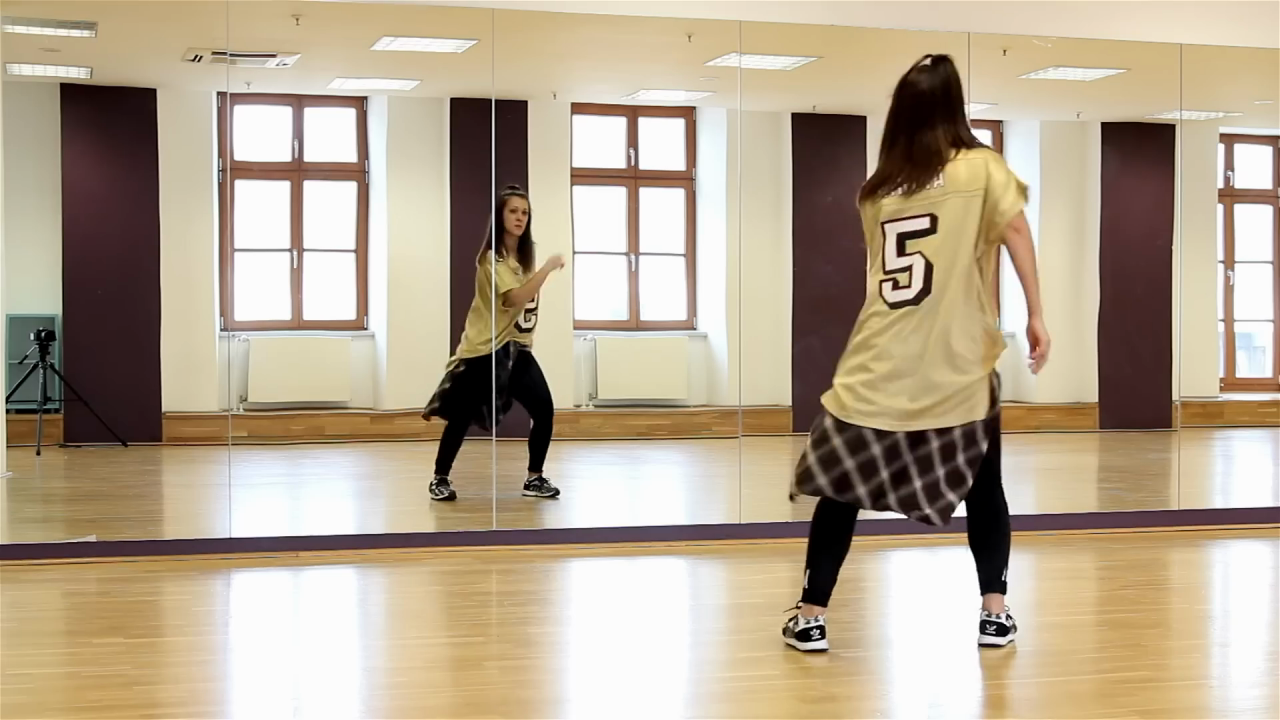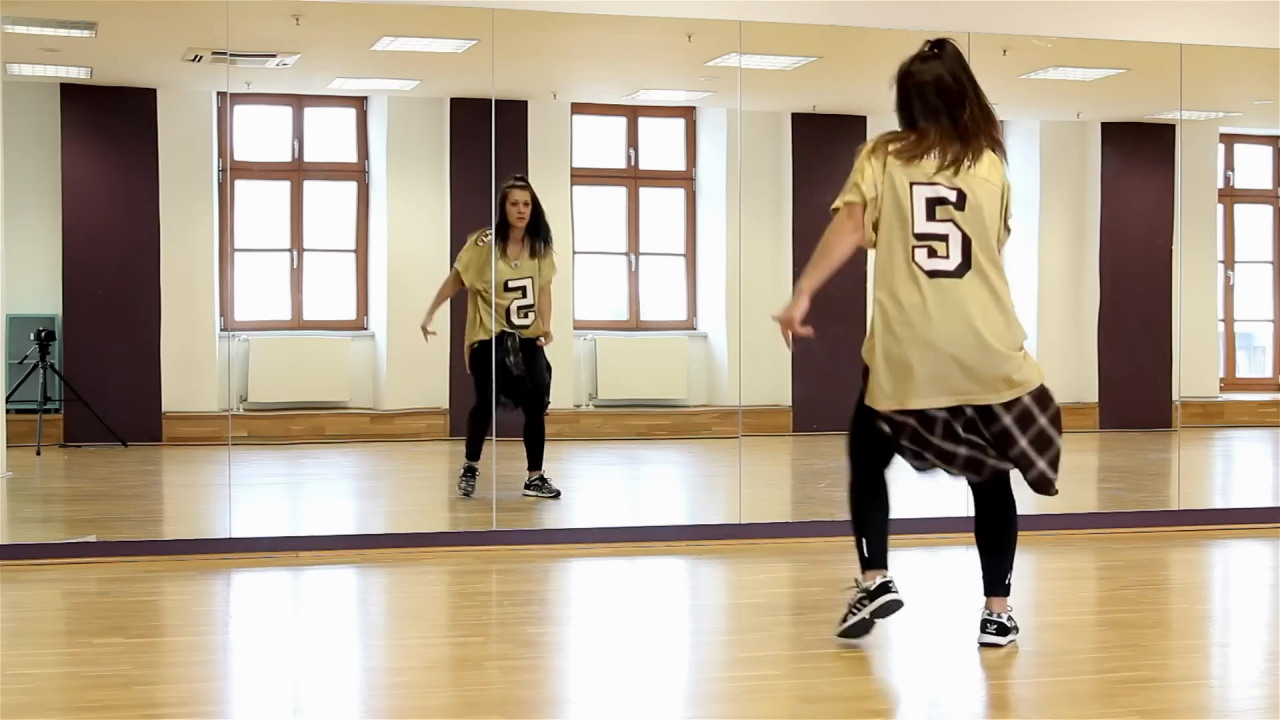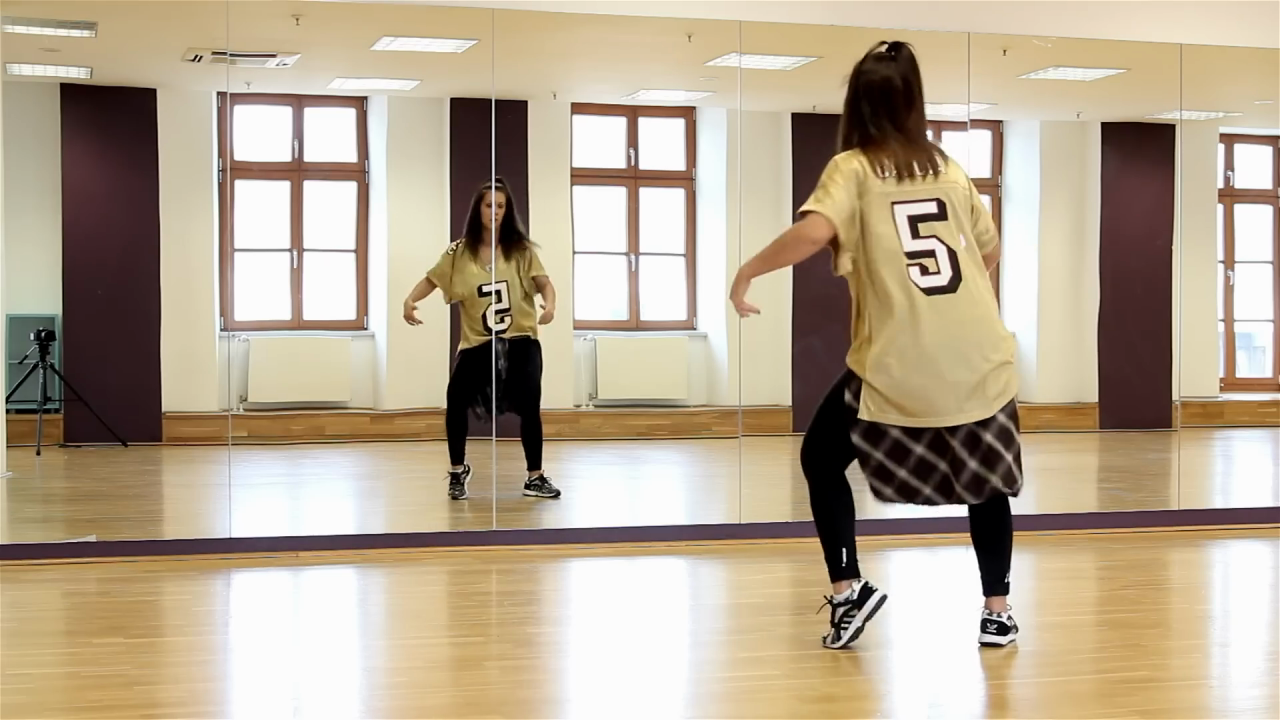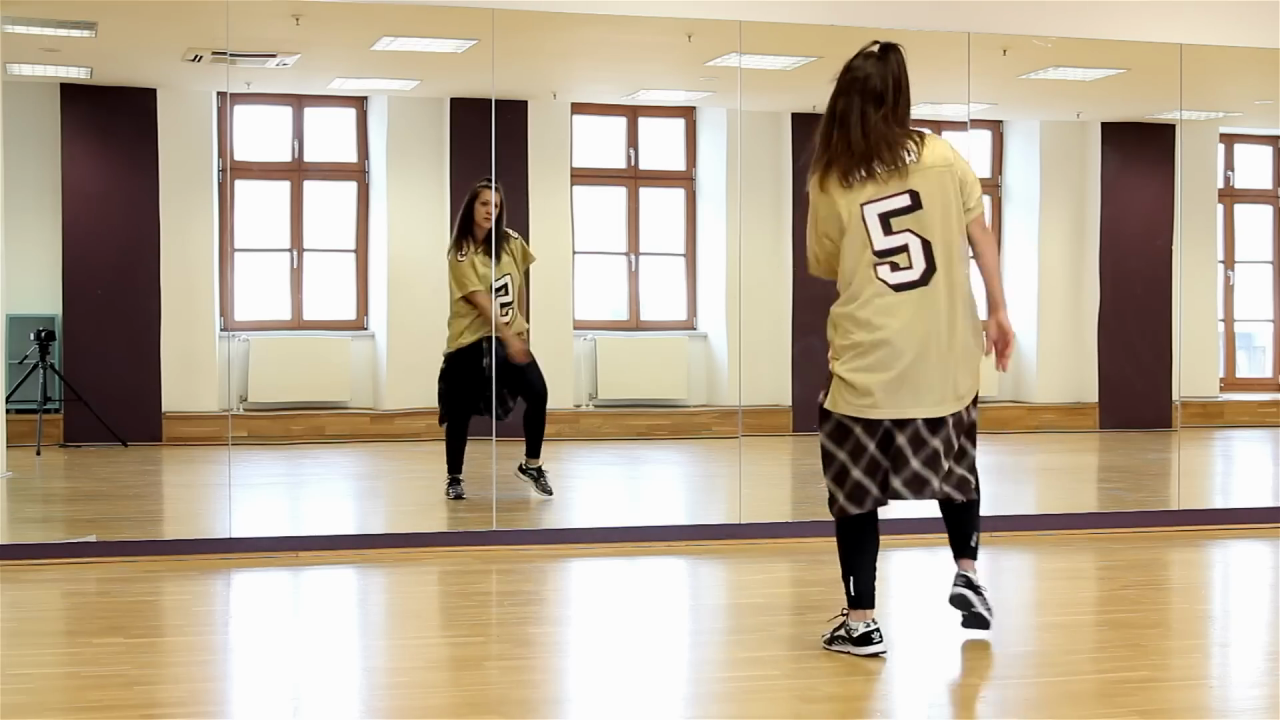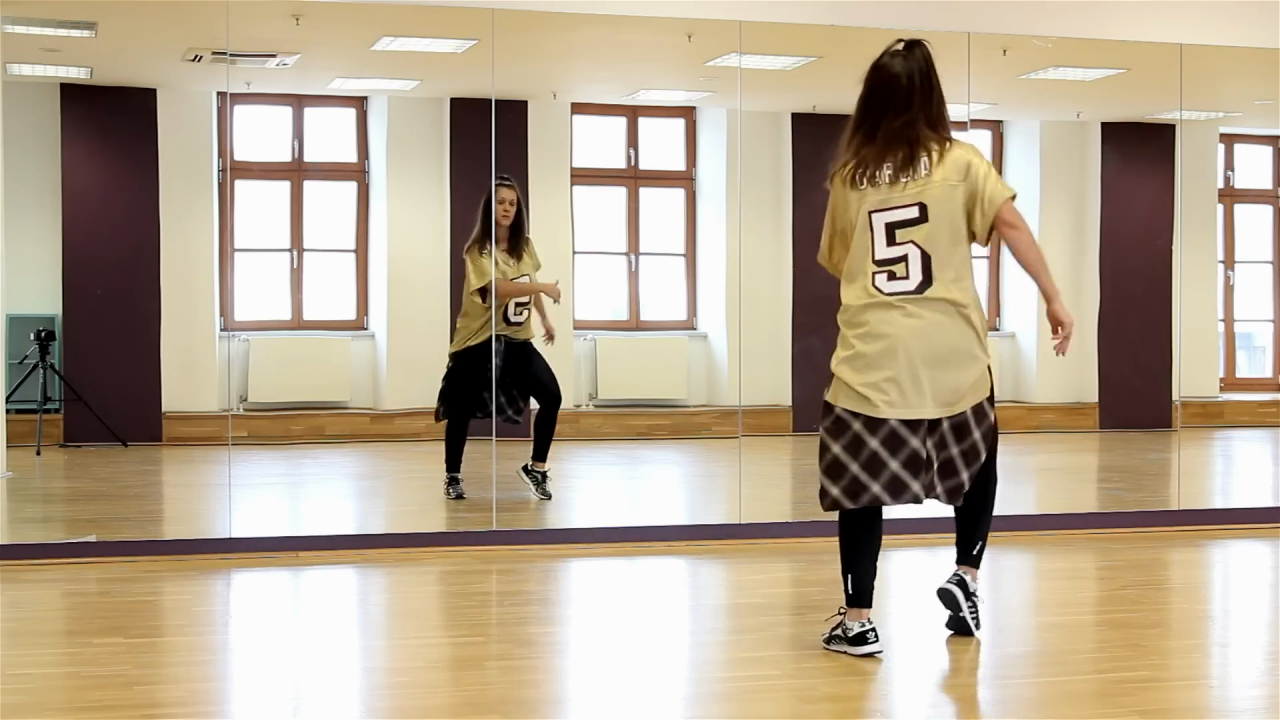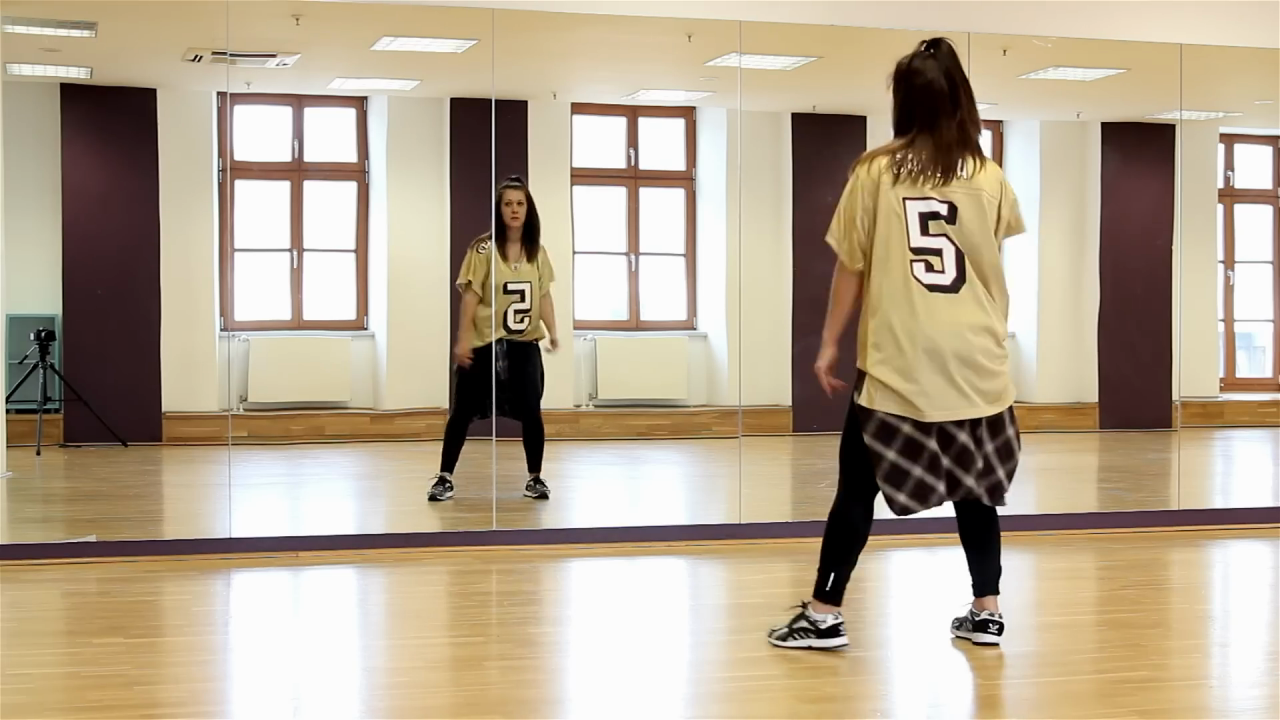
dt=0.3s
person 1, frame 1
left shoulder: (874, 191)
right shoulder: (980, 168)
right elbow: (1014, 231)
right wrist: (1037, 315)
left hip: (877, 368)
right hip: (954, 364)
left knee: (843, 488)
right knee: (982, 481)
left ankle: (810, 612)
right ankle: (995, 610)
person 1, frame 2
left shoulder: (883, 156)
right shoulder: (991, 167)
left elbow: (849, 228)
left wrist: (801, 295)
left hip: (904, 348)
right hip: (986, 350)
left knee: (867, 460)
right knee: (992, 478)
left ankle: (875, 581)
right ankle: (997, 611)
person 1, frame 3
left shoulder: (852, 168)
right shoulder: (948, 166)
left elbow: (812, 233)
right elbow: (989, 249)
left wrist: (744, 272)
left hip: (898, 359)
right hip: (977, 358)
left knee: (822, 458)
right knee: (985, 482)
left ankle: (849, 589)
right ankle: (997, 610)
person 1, frame 4
left shoulder: (828, 180)
right shoulder: (939, 154)
right elbow: (978, 232)
right wrist: (998, 310)
left hip: (870, 357)
right hip: (944, 352)
left knee: (852, 487)
right knee: (952, 465)
left ankle: (860, 621)
right ankle: (968, 573)
person 1, frame 5
left shoulder: (848, 174)
right shoulder: (960, 162)
left elbow: (835, 262)
right elbow: (1010, 224)
right wrist: (1054, 301)
left hip: (870, 360)
right hip: (950, 357)
left knee: (854, 484)
right knee: (974, 464)
left ankle: (857, 618)
right ankle: (965, 574)
person 1, frame 6
left shoulder: (874, 170)
right shoulder: (989, 177)
left elbow: (849, 267)
left wrist: (829, 344)
left hip: (899, 362)
right hip: (975, 363)
left knee: (858, 486)
right knee: (974, 485)
left ankle: (823, 613)
right ankle: (986, 609)
person 2, frame 1
left shoulder: (526, 254)
right shoulder: (492, 257)
right elbow: (523, 295)
right wrist: (549, 266)
left hip: (518, 349)
right hip: (486, 348)
left knee: (544, 409)
right knee: (464, 415)
left ankle: (534, 478)
right ankle: (440, 480)
person 2, frame 2
left shoulder: (539, 246)
right shoulder: (485, 242)
left elbow: (543, 289)
right elbow: (457, 279)
left wrist: (546, 325)
right wrist: (430, 314)
left hip: (528, 341)
right hip: (489, 339)
left knee: (535, 406)
right knee: (486, 401)
left ankle: (535, 477)
right ankle: (470, 467)
person 2, frame 3
left shoulder: (520, 246)
right shoulder: (461, 250)
left elbow: (542, 282)
right elbow: (431, 279)
left wrist: (549, 305)
right wrist: (410, 301)
left hip: (521, 341)
right hip: (477, 344)
left knee: (529, 407)
right knee: (457, 403)
left ankle: (535, 477)
right ankle: (458, 470)
person 2, frame 4
left shoulder: (511, 242)
right shoulder: (460, 253)
right elbow: (479, 299)
left wrist: (517, 331)
right wrist: (507, 335)
left hip: (512, 337)
right hip: (472, 343)
left knee: (537, 394)
right knee: (459, 411)
left ankle: (532, 465)
right ankle: (454, 478)
person 2, frame 5
left shoulder: (523, 244)
right shoulder: (479, 247)
right elbow: (497, 289)
left wrist: (546, 319)
right wrist: (543, 290)
left hip: (518, 340)
right hip: (478, 341)
left knee: (551, 396)
right knee: (459, 409)
left ankle: (536, 469)
right ankle: (452, 477)
person 2, frame 6
left shoulder: (536, 251)
right shoulder: (483, 248)
left elbow: (543, 293)
right elbow: (471, 294)
left wrist: (552, 330)
right wrist: (463, 340)
left hip: (525, 345)
right hip: (483, 343)
left knee: (531, 411)
right knee: (463, 412)
left ankle: (535, 478)
right ankle: (444, 478)
